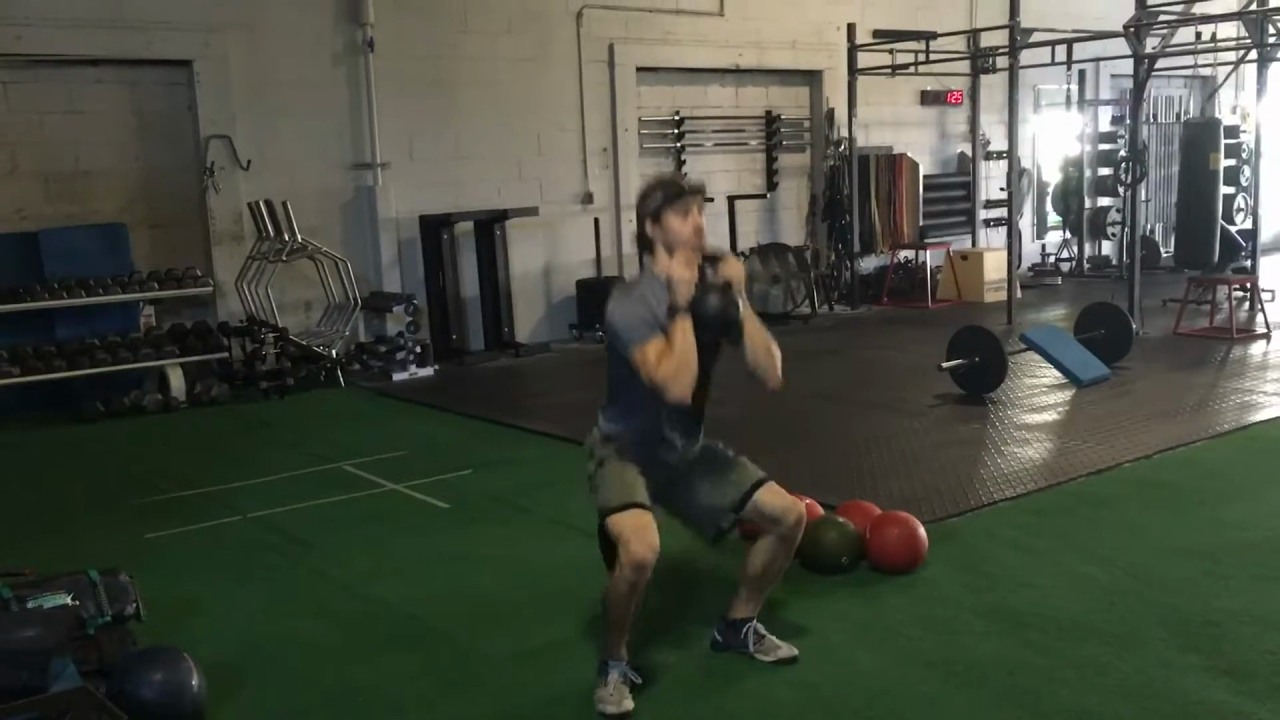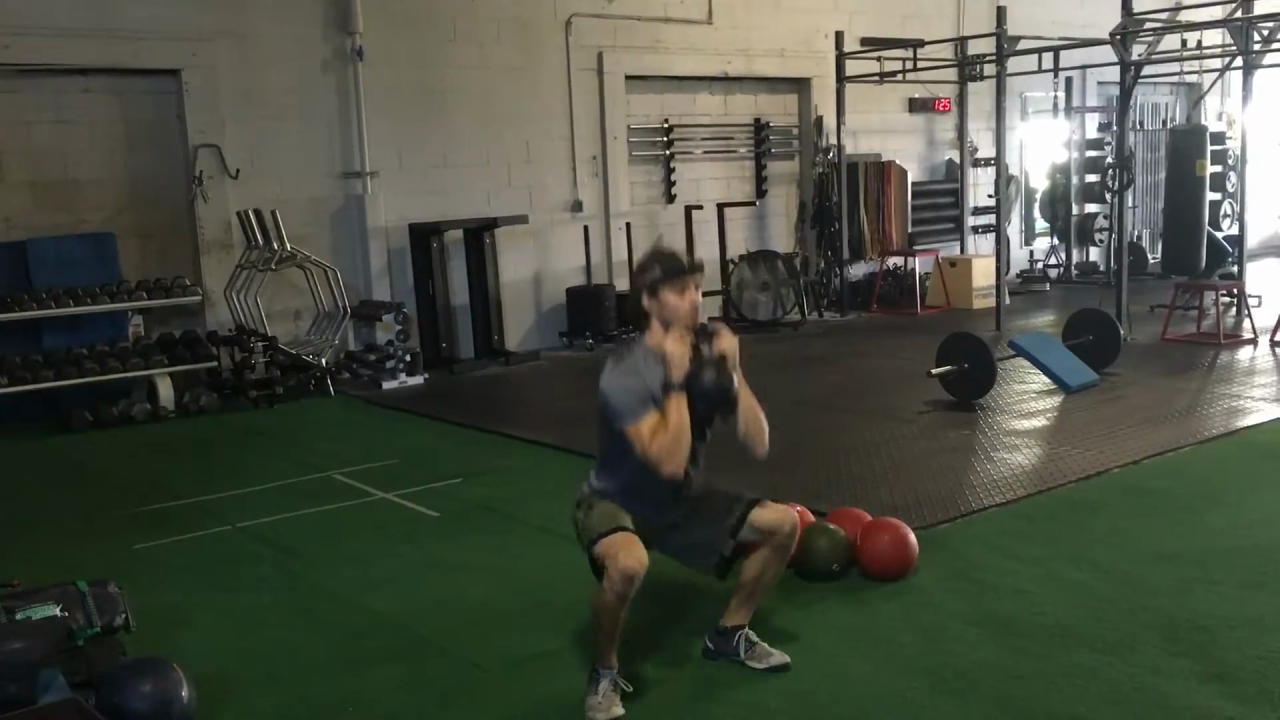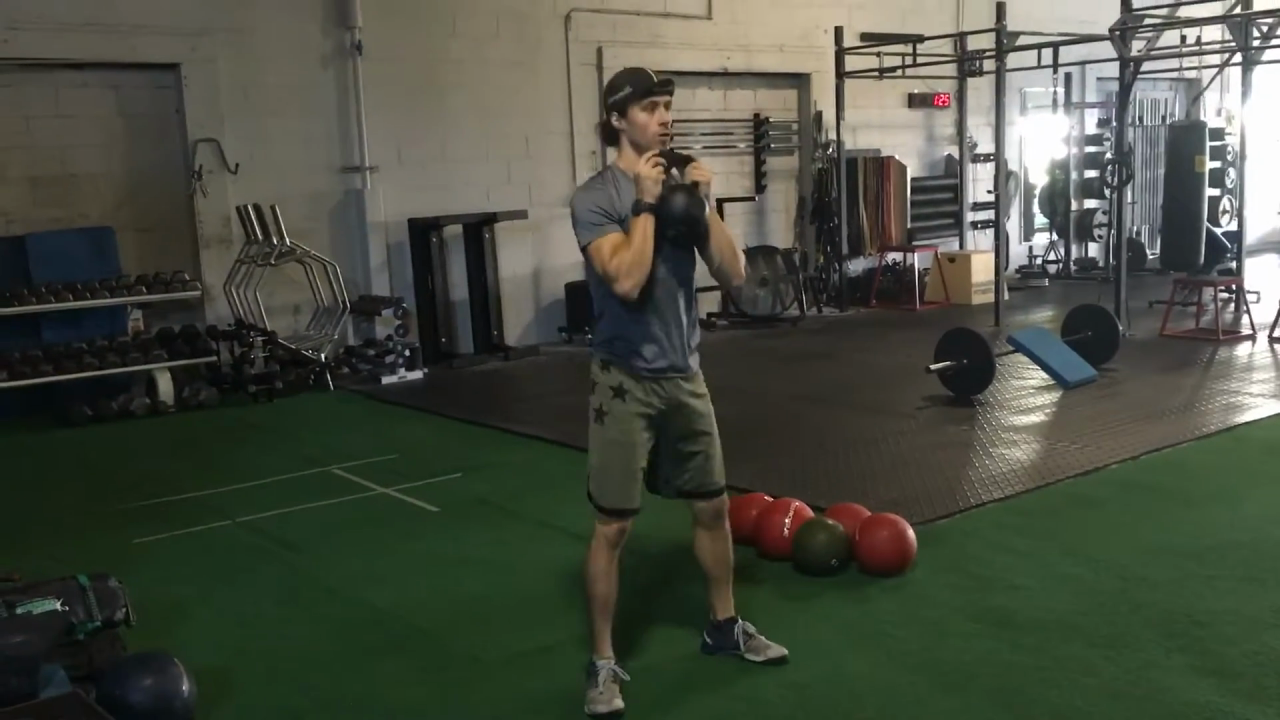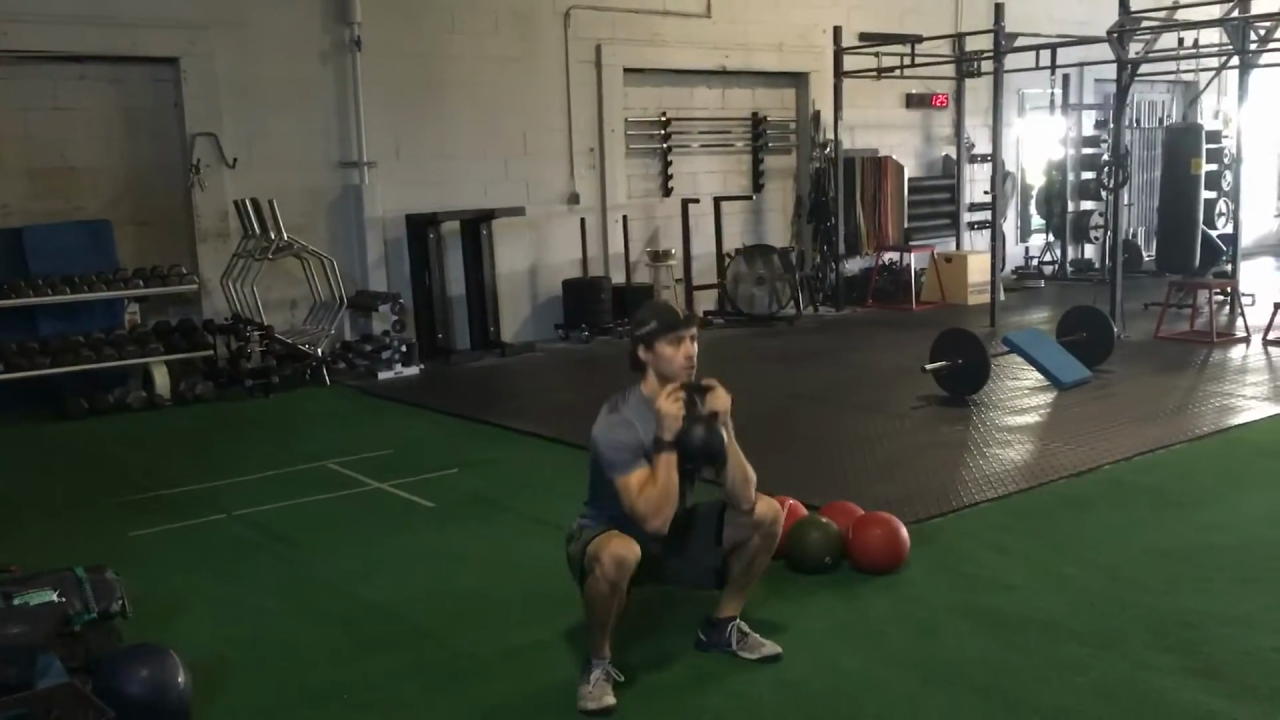
dt=1s
person 1, frame 1
left shoulder: (714, 286)
right shoulder: (632, 302)
left elbow: (771, 374)
right elbow: (676, 389)
left wrist: (738, 299)
right wrist: (681, 305)
left hip: (690, 451)
right hip: (624, 453)
left knee: (788, 517)
right knee: (639, 552)
left ankle: (738, 624)
right ankle: (614, 665)
person 1, frame 2
left shoulder: (709, 359)
right shoulder: (624, 375)
left elbow: (759, 444)
right elbow: (670, 463)
left wrist: (733, 371)
right wrist: (675, 382)
left hip: (681, 504)
right hip: (616, 506)
left knee: (782, 525)
right knee: (628, 564)
left ankle: (729, 634)
right ankle: (605, 672)
person 1, frame 3
left shoulder: (681, 183)
right shoulder: (596, 196)
left elbow: (732, 274)
right elbow: (625, 280)
left wrist: (703, 203)
right wrist: (644, 202)
left hip: (684, 376)
right hip: (625, 381)
left knee: (712, 509)
right knee: (613, 526)
left ankle: (724, 628)
right ankle: (603, 664)
person 1, frame 4
left shoulder: (702, 405)
right shoulder: (617, 425)
left elbow: (744, 501)
right elbow: (654, 521)
left wrist: (724, 428)
right wrist: (667, 437)
left hip: (674, 534)
right hip: (605, 536)
left knee: (767, 516)
right knee: (620, 556)
left ankle: (721, 625)
right ankle: (598, 663)
